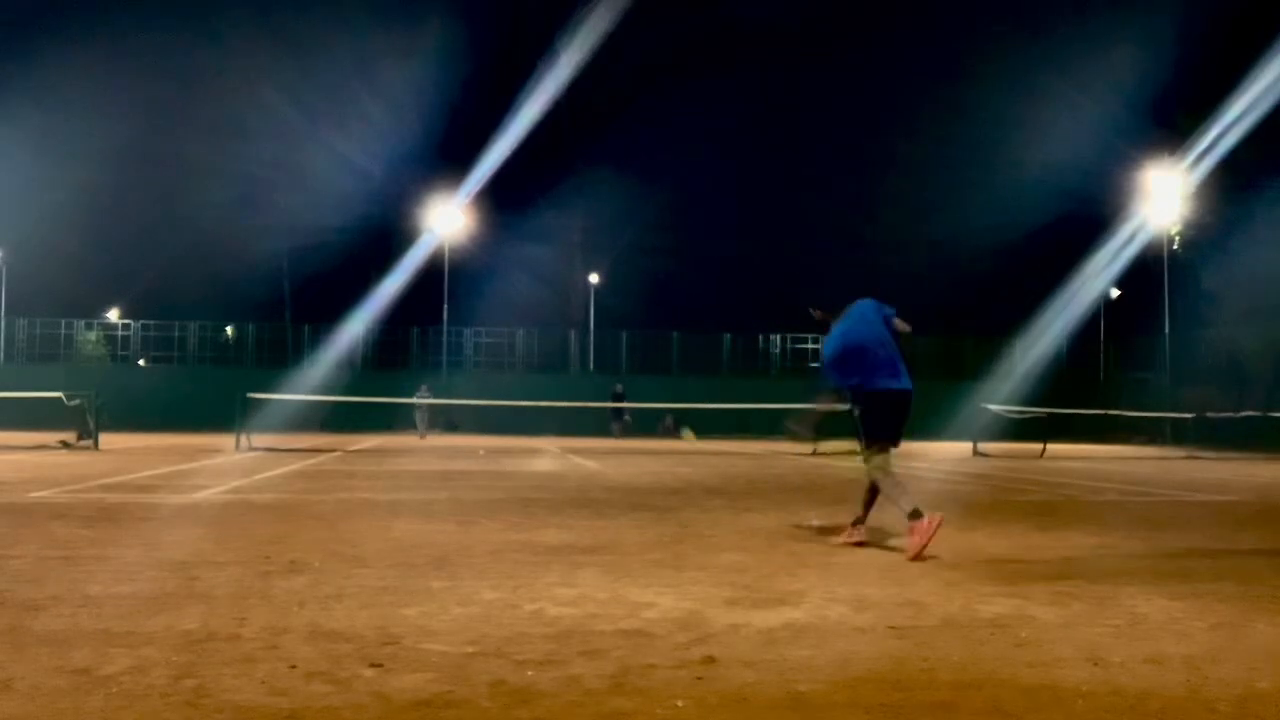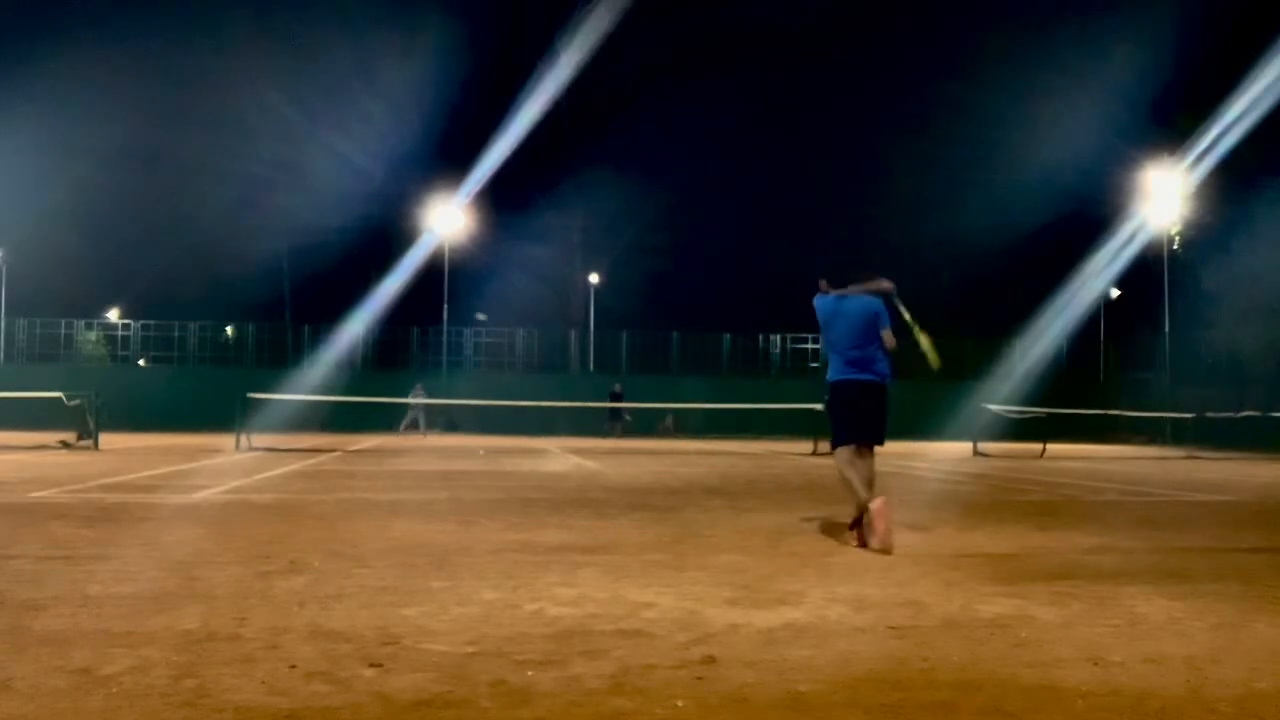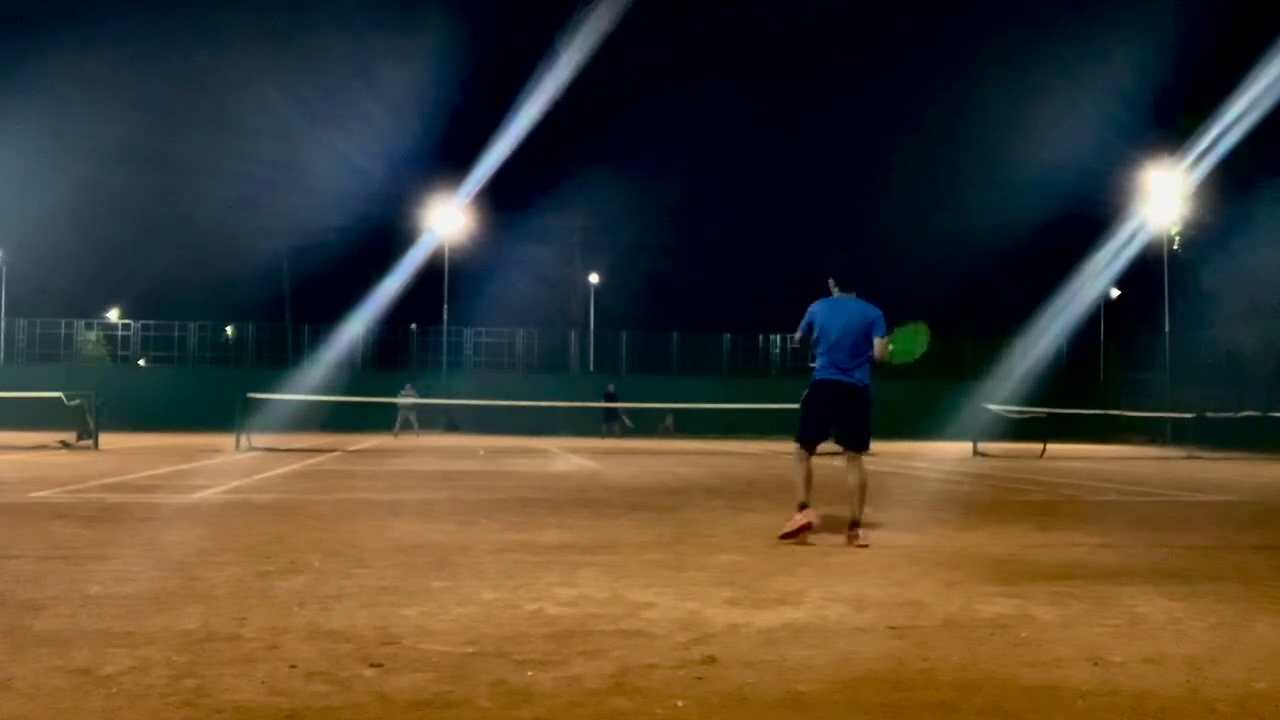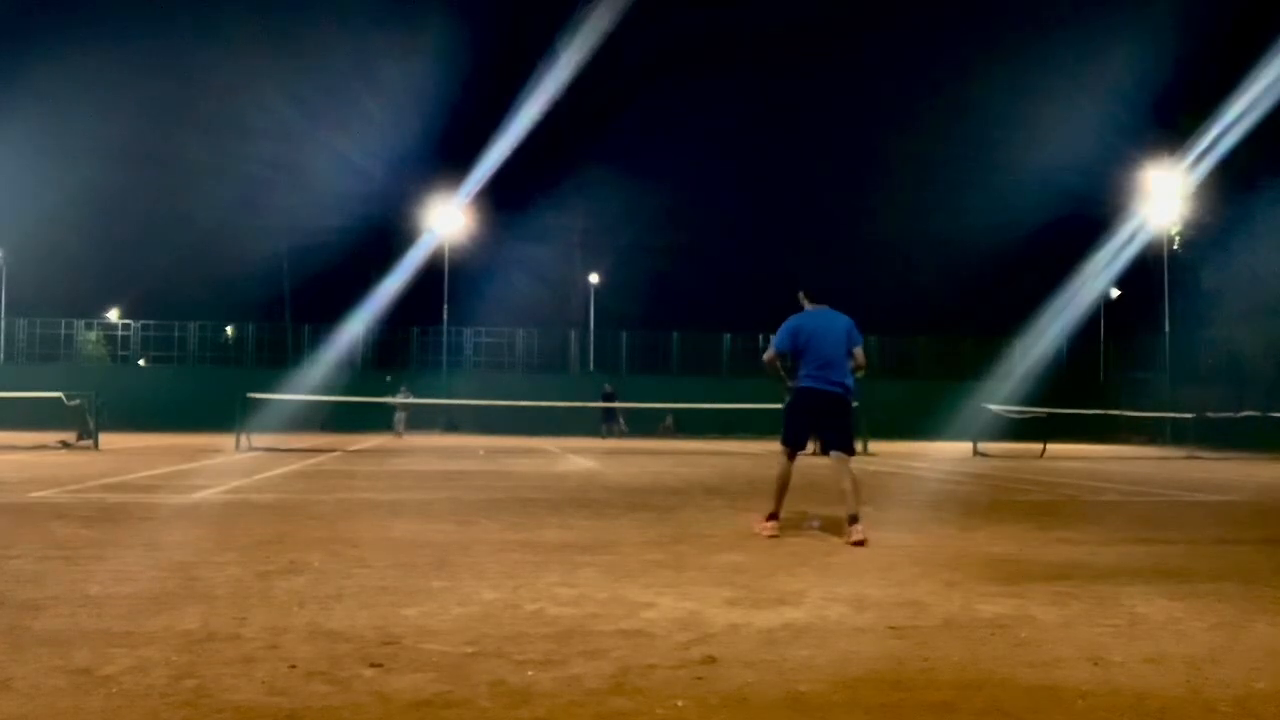
dt=0.3s
person 1, frame 1
left shoulder: (835, 344)
right shoulder: (866, 306)
left elbow: (839, 390)
right elbow: (903, 328)
left hip: (874, 399)
right hip: (900, 391)
left knee: (878, 466)
right knee: (877, 462)
left ankle: (919, 520)
right ankle: (858, 525)
person 1, frame 2
left shoulder: (823, 304)
right shoulder: (873, 304)
right elbow: (890, 345)
left wrist: (870, 286)
left hip: (843, 387)
right hip: (875, 386)
left knee: (843, 457)
right knee: (864, 454)
left ankle: (873, 504)
right ankle: (860, 525)
person 1, frame 3
left shoulder: (818, 308)
right shoulder: (873, 314)
left elbow: (799, 337)
right elbow: (880, 353)
left hip: (823, 386)
right hip: (857, 390)
left knee: (803, 453)
right knee: (854, 459)
left ankle: (804, 510)
right ankle: (856, 528)
person 1, frame 4
left shoulder: (795, 322)
right shoulder: (846, 322)
left elbow: (769, 357)
right elbow: (860, 362)
left wrist: (786, 380)
left hip: (806, 394)
right hip: (838, 397)
left knee: (787, 456)
right knee: (842, 463)
left ankle: (772, 520)
right ankle: (854, 524)
